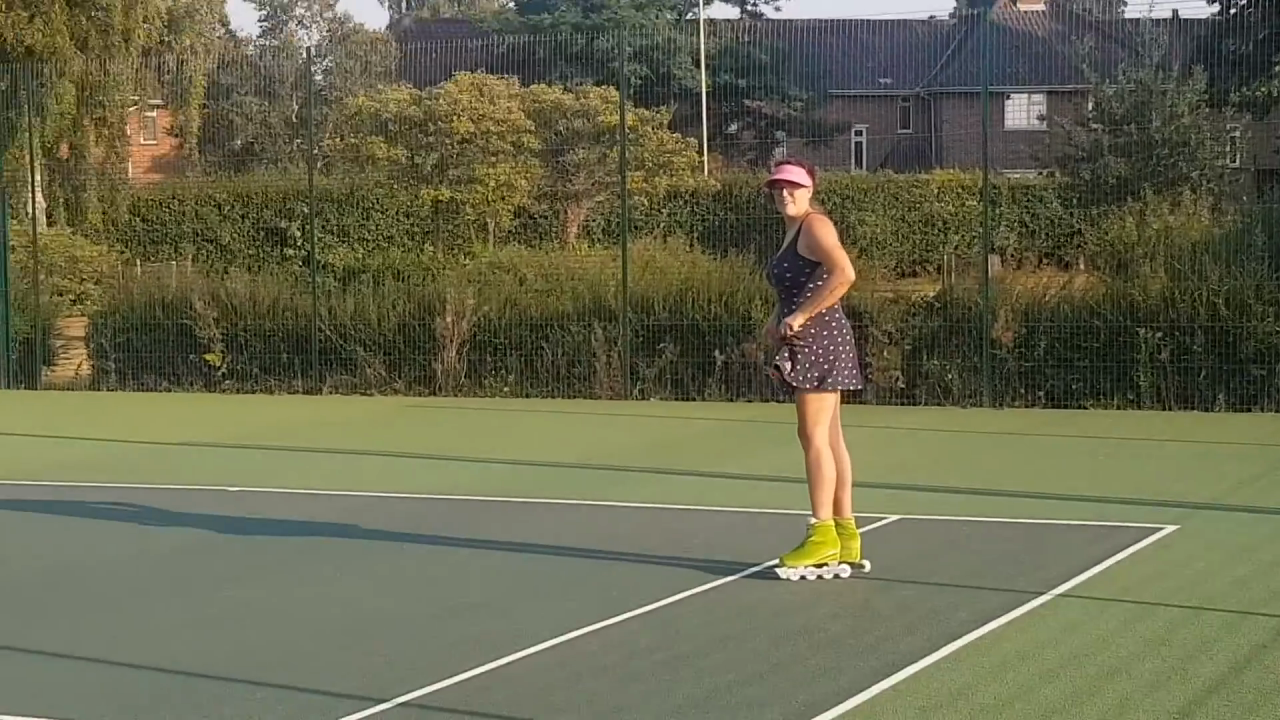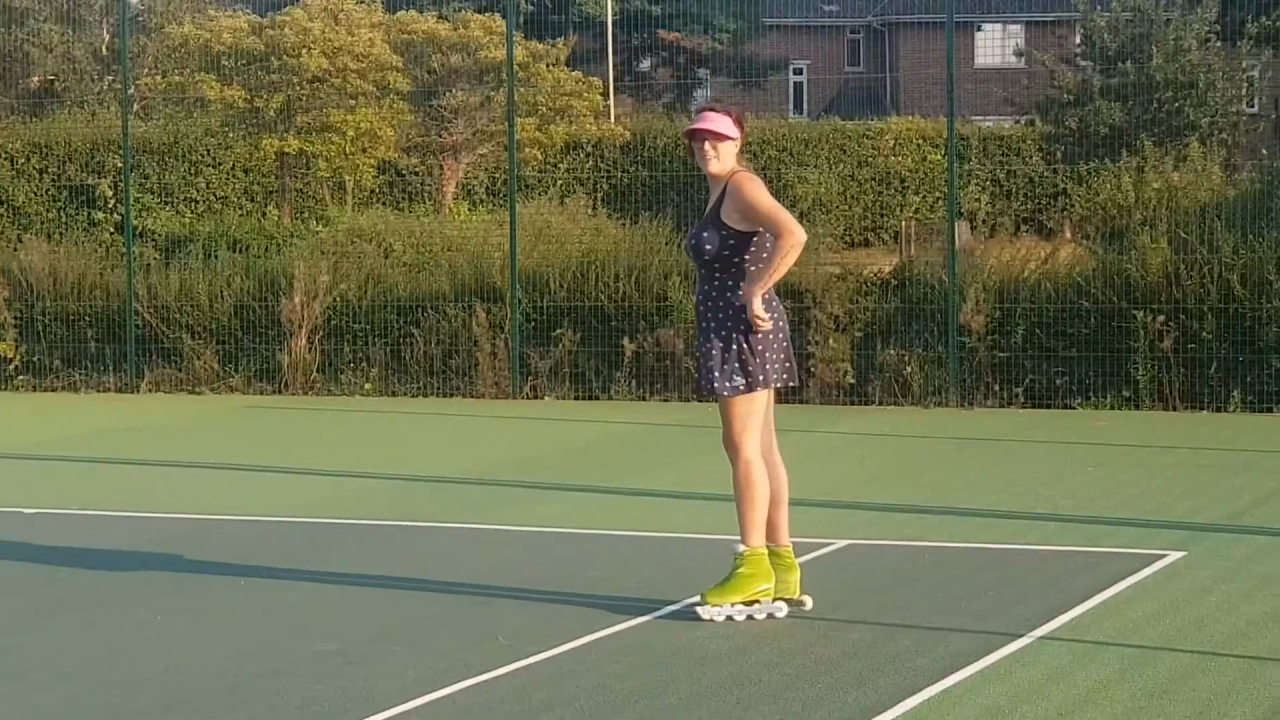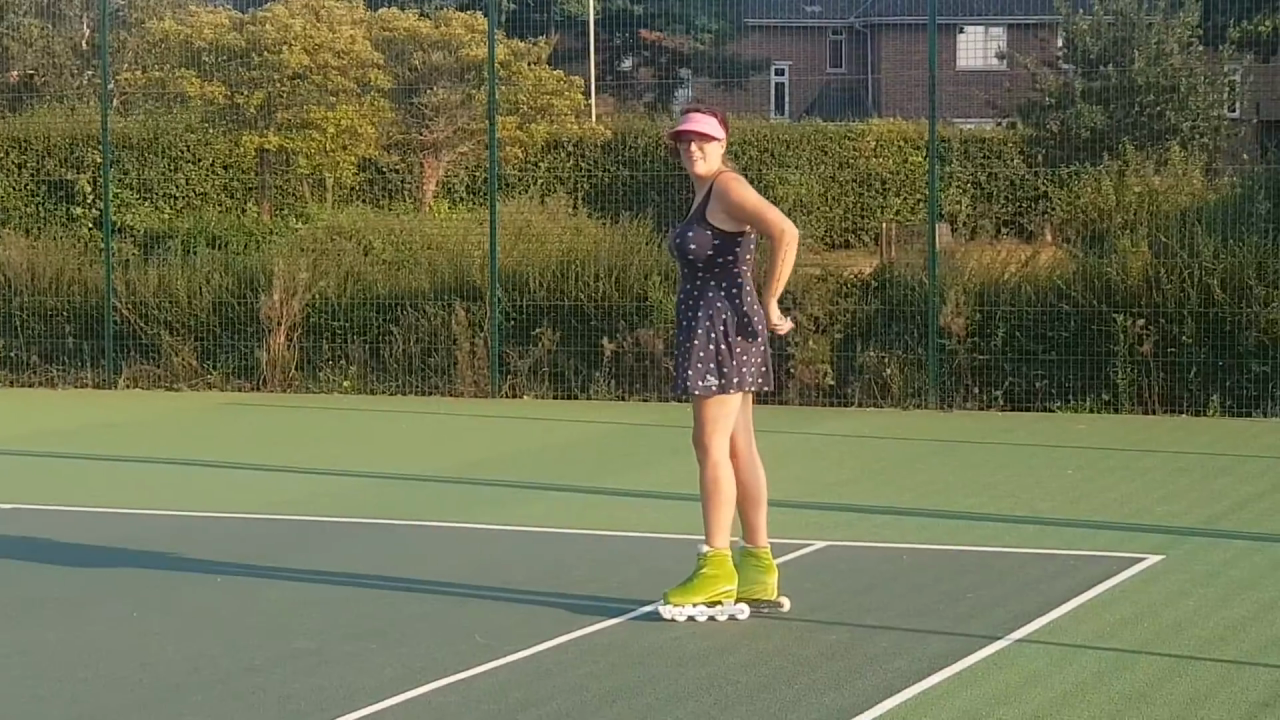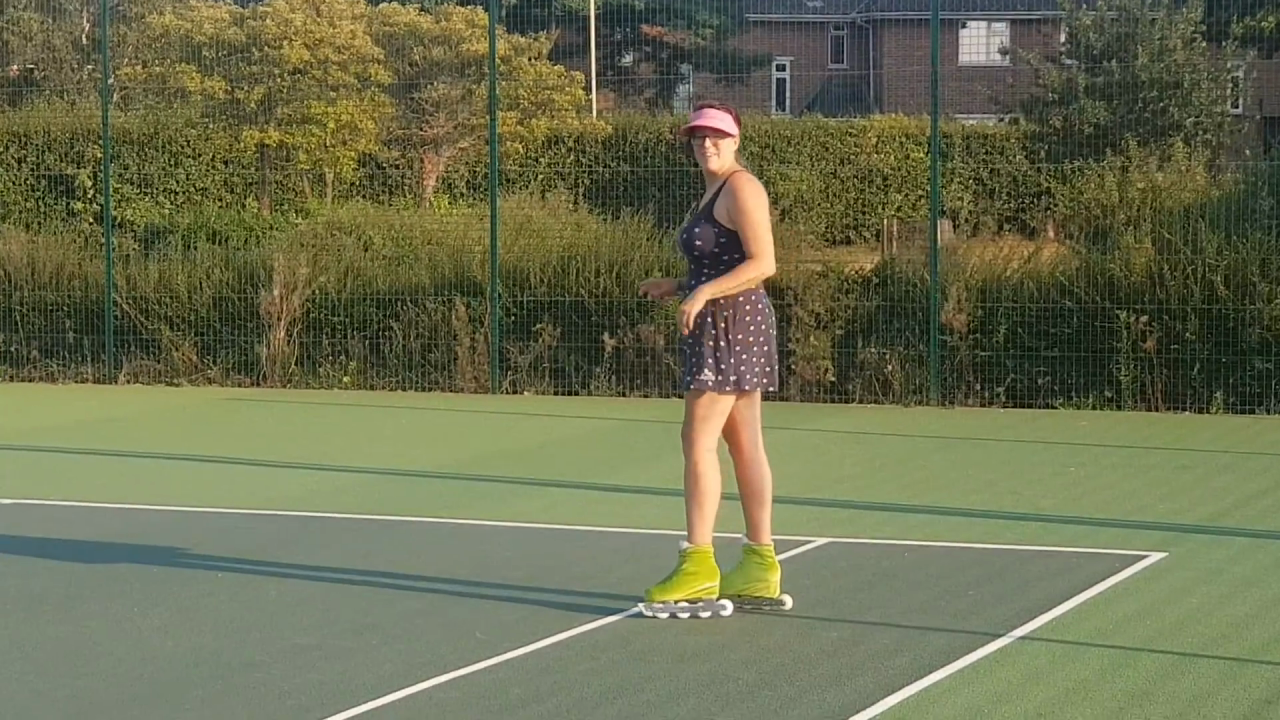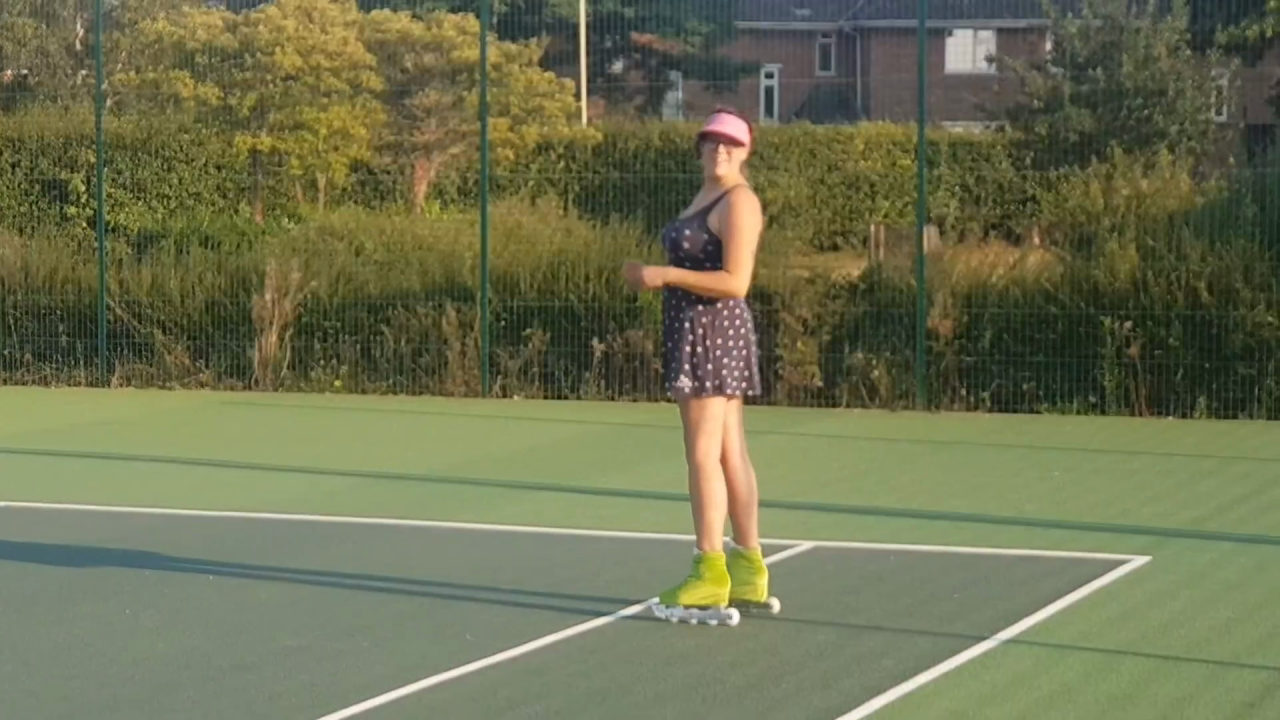
dt=0.4s
person 1, frame 1
left shoulder: (815, 225)
right shoulder: (793, 230)
left elbow: (845, 274)
left wrist: (800, 315)
right wrist: (779, 318)
left hip: (819, 340)
right hip: (809, 343)
left knee: (814, 437)
right knee: (830, 438)
left ankle: (823, 537)
right ankle: (844, 535)
person 1, frame 2
left shoulder: (741, 186)
right shoulder: (719, 190)
left elbow: (793, 234)
left wrist: (755, 294)
left hip: (744, 330)
right hip: (734, 331)
left knee: (742, 446)
right knee: (761, 448)
person 1, frame 3
left shoulder: (728, 187)
right shoulder: (706, 192)
left elbow: (786, 234)
left wrist: (770, 303)
left hip: (723, 329)
right hip: (711, 330)
left knee: (710, 447)
right knee: (738, 449)
person 1, frame 4
left shoulder: (740, 188)
right shoulder: (716, 191)
left elbow: (763, 264)
left wrist: (698, 295)
right wrist: (679, 288)
left hip: (730, 328)
right hip: (723, 329)
left knee: (698, 442)
right knee: (745, 446)
person 1, frame 5
left shoulder: (738, 201)
right shoulder: (706, 196)
left elbow: (735, 283)
left wrist: (665, 276)
right wrist: (657, 273)
left hip: (712, 332)
right hip: (700, 334)
left knee: (703, 452)
right knee: (730, 451)
